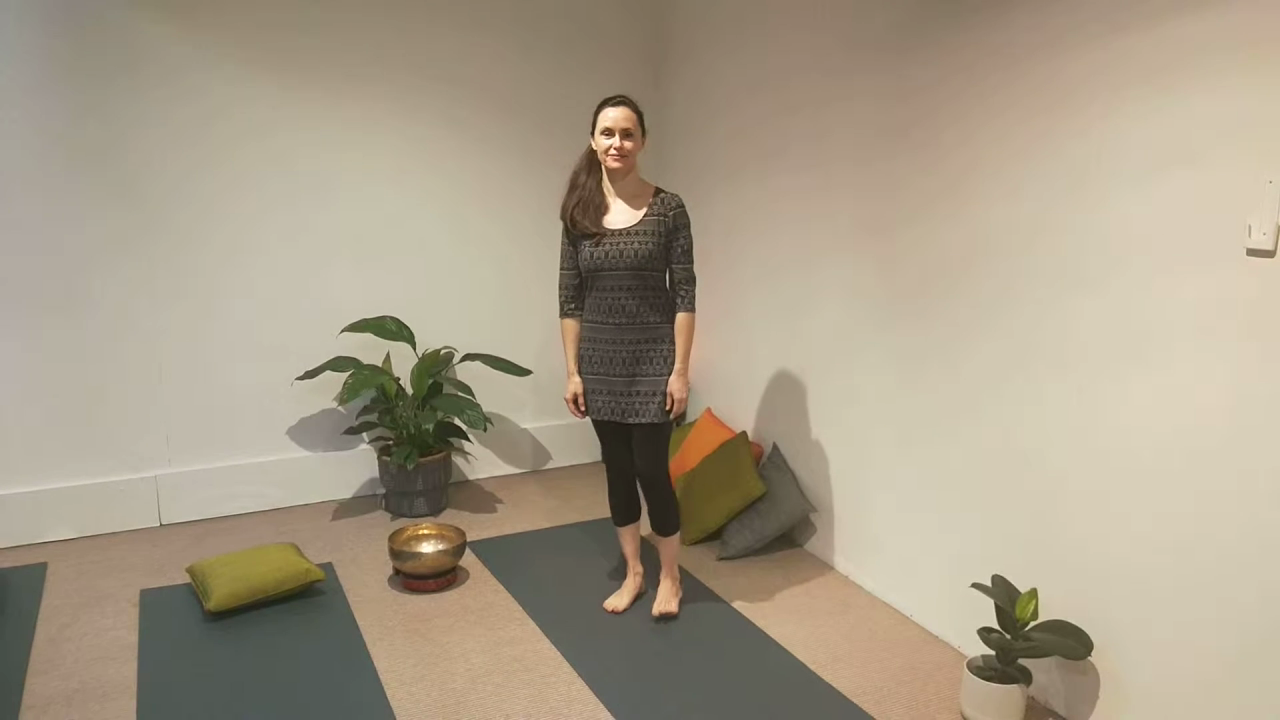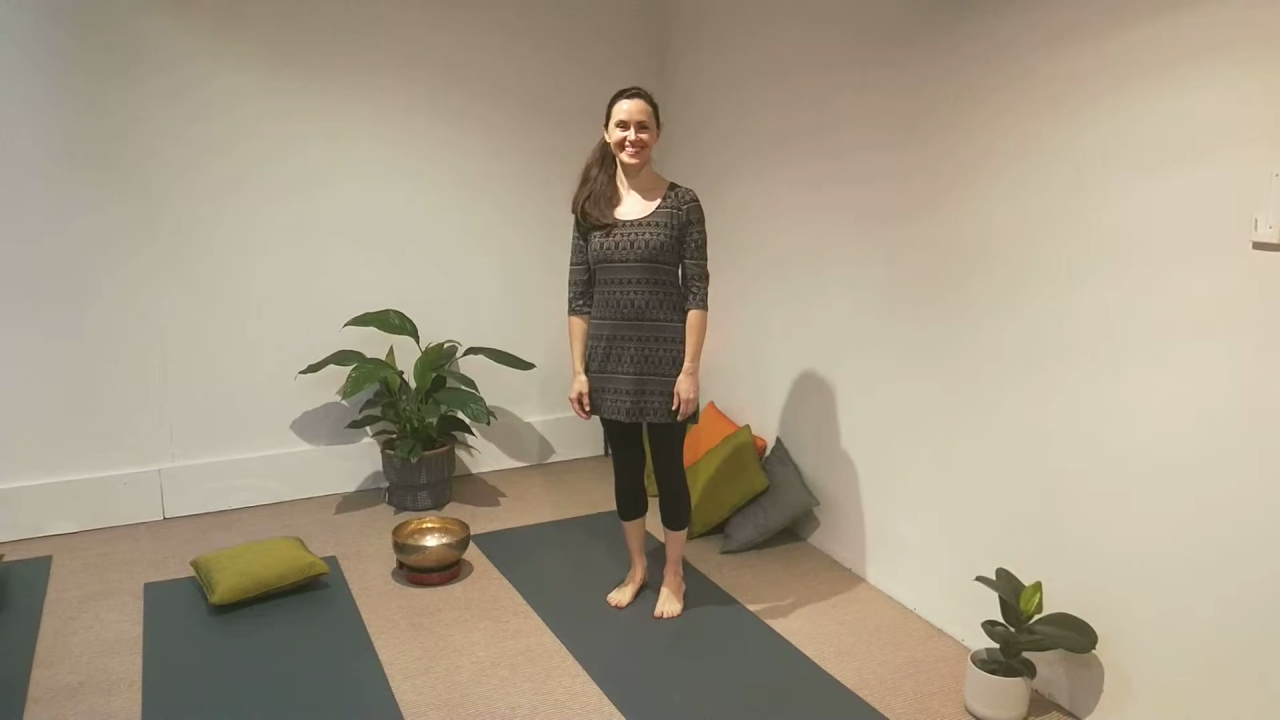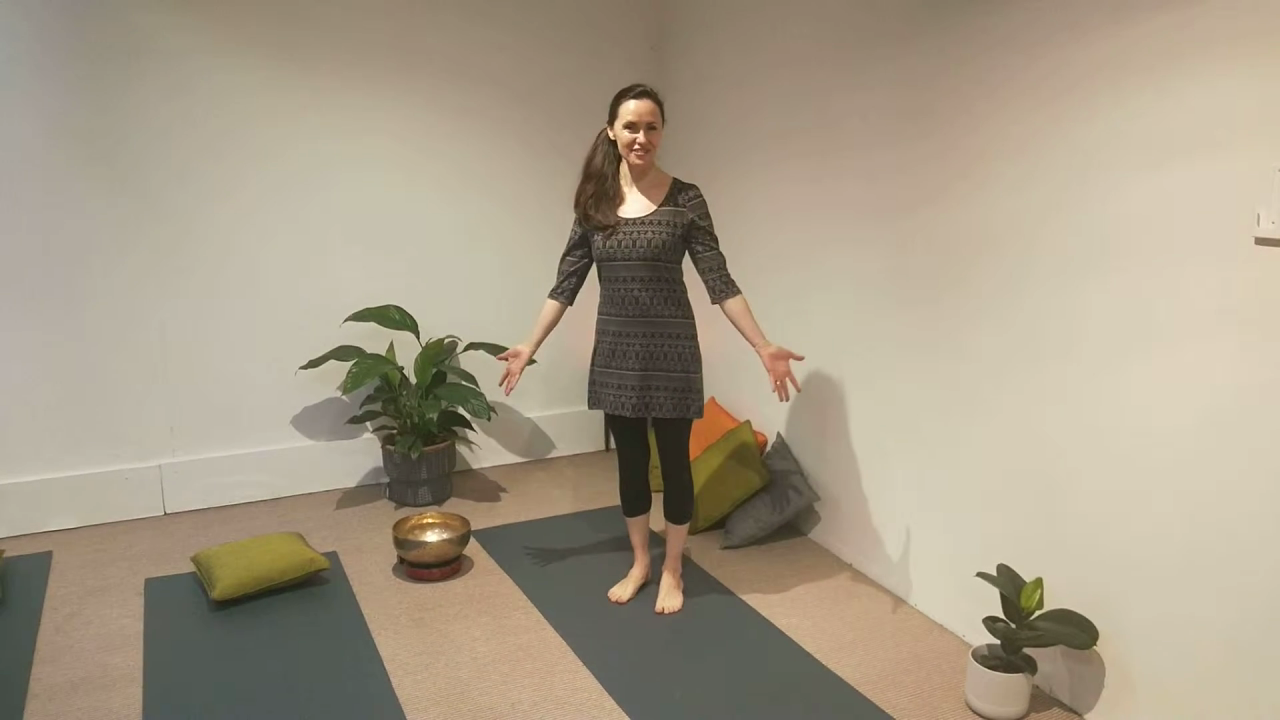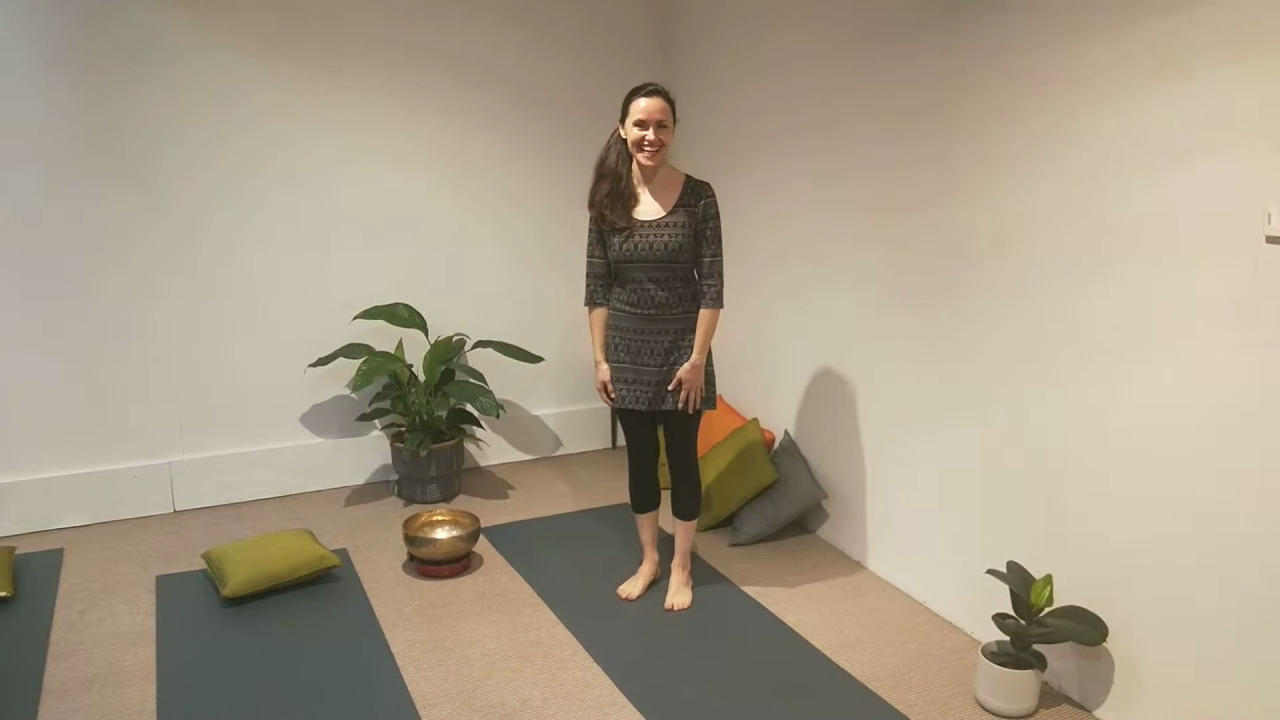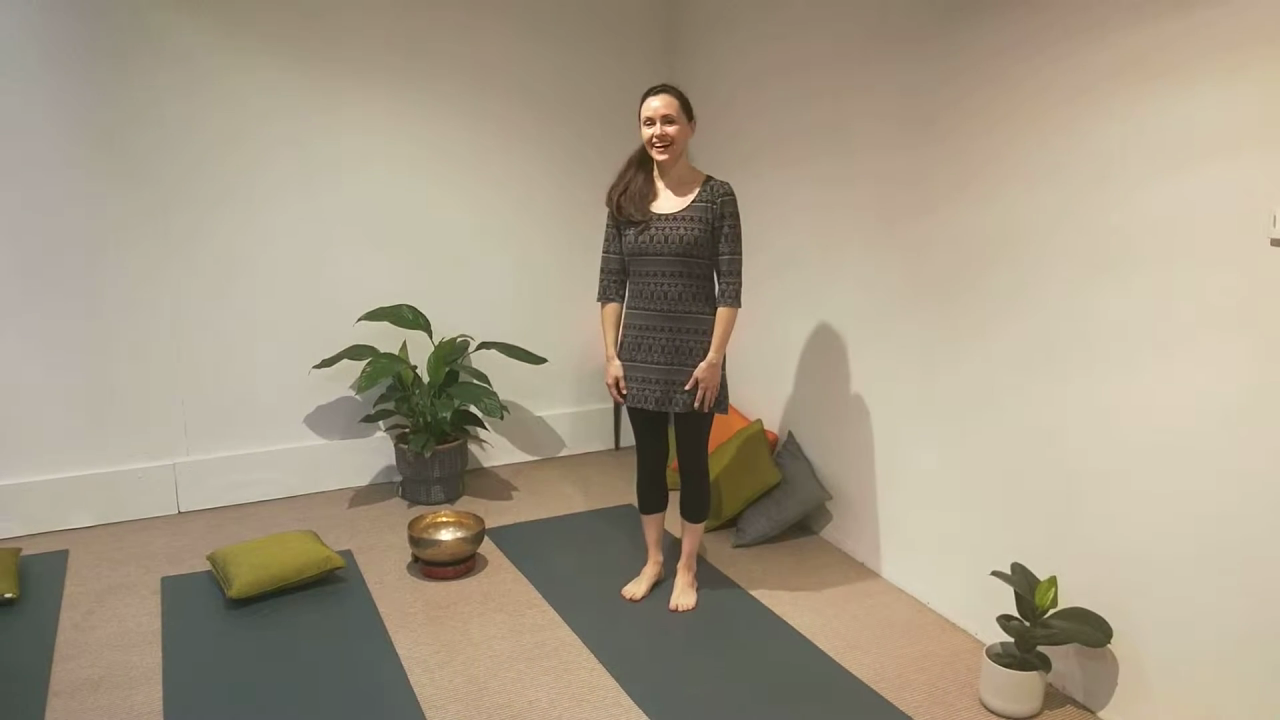
dt=1s
person 1, frame 1
left shoulder: (668, 208)
right shoulder: (580, 211)
left elbow: (684, 294)
right elbow: (570, 298)
left wrist: (681, 369)
right wrist: (573, 371)
left hip: (653, 358)
right hip: (600, 360)
left knee: (651, 470)
right knee: (617, 469)
left ankle: (670, 576)
right ankle: (633, 572)
person 1, frame 2
left shoulder: (683, 203)
right shoulder: (591, 205)
left elbow: (696, 293)
right elbow: (579, 295)
left wrist: (690, 369)
right wrist: (578, 369)
left hip: (663, 356)
right hip: (610, 357)
left knee: (668, 467)
right knee: (626, 466)
left ankle: (673, 575)
right ankle: (636, 567)
person 1, frame 3
left shoulder: (685, 200)
right shoulder: (594, 200)
left elbow: (719, 281)
right elbow: (566, 282)
left wrist: (763, 347)
right wrist: (530, 346)
left hip: (670, 348)
right hip: (615, 350)
left knee: (673, 461)
right knee: (630, 460)
left ankle: (672, 570)
right ankle: (639, 562)
person 1, frame 4
left shoulder: (698, 196)
right shoulder: (608, 198)
left elbow: (712, 285)
right elbow: (598, 286)
left wrist: (698, 358)
right wrist: (599, 358)
left hip: (680, 346)
right hip: (627, 348)
left knee: (681, 458)
right knee: (640, 457)
left ankle: (681, 568)
right ankle: (648, 560)
person 1, frame 5
left shoulder: (717, 195)
right shoulder: (626, 196)
left elbow: (730, 285)
right elbow: (611, 281)
left wrist: (715, 357)
right wrist: (611, 354)
left hip: (693, 347)
right hip: (640, 347)
left knee: (692, 460)
right knee: (648, 457)
left ankle: (687, 569)
right ankle: (652, 561)
